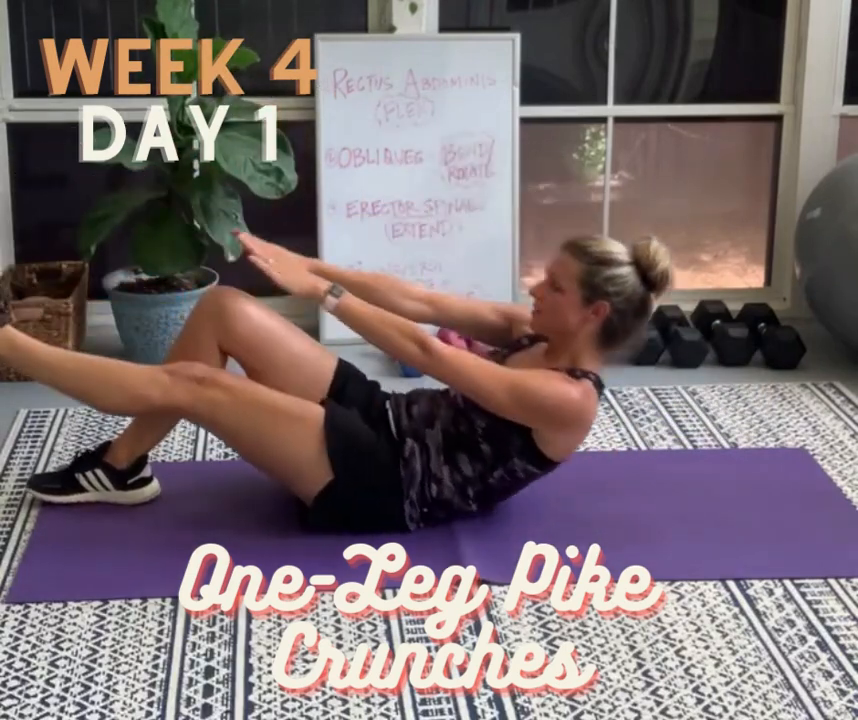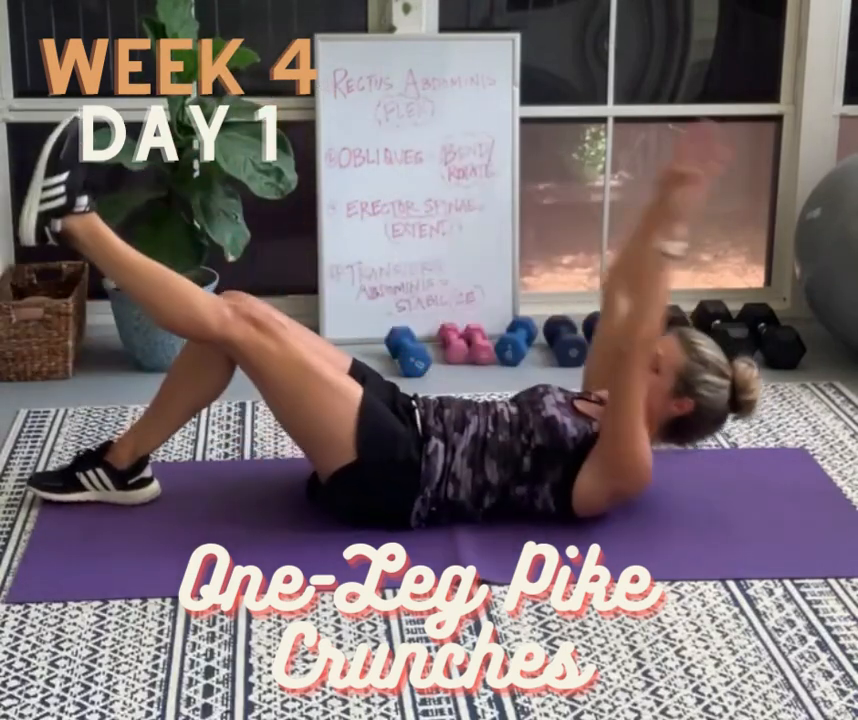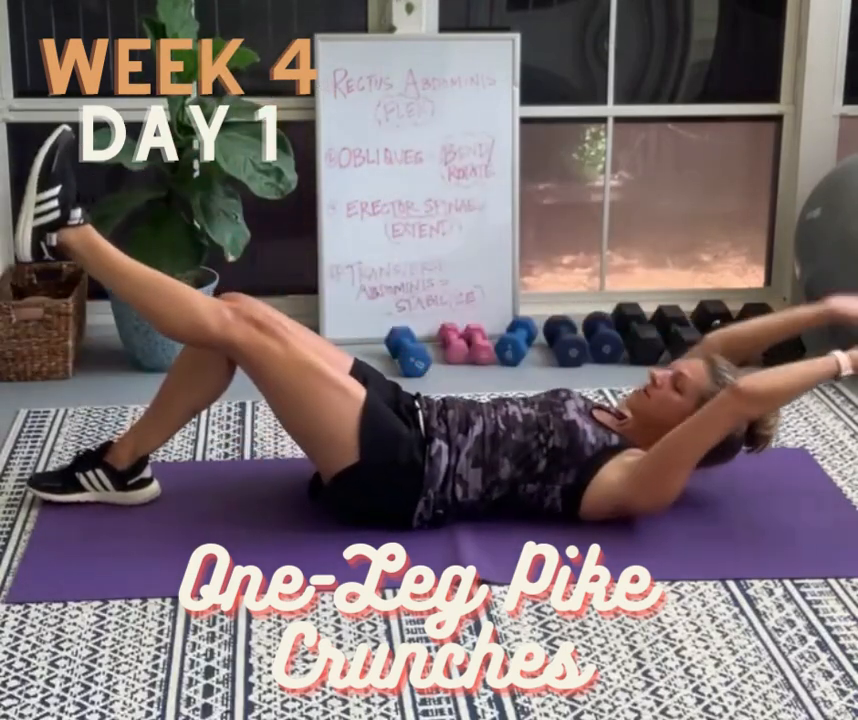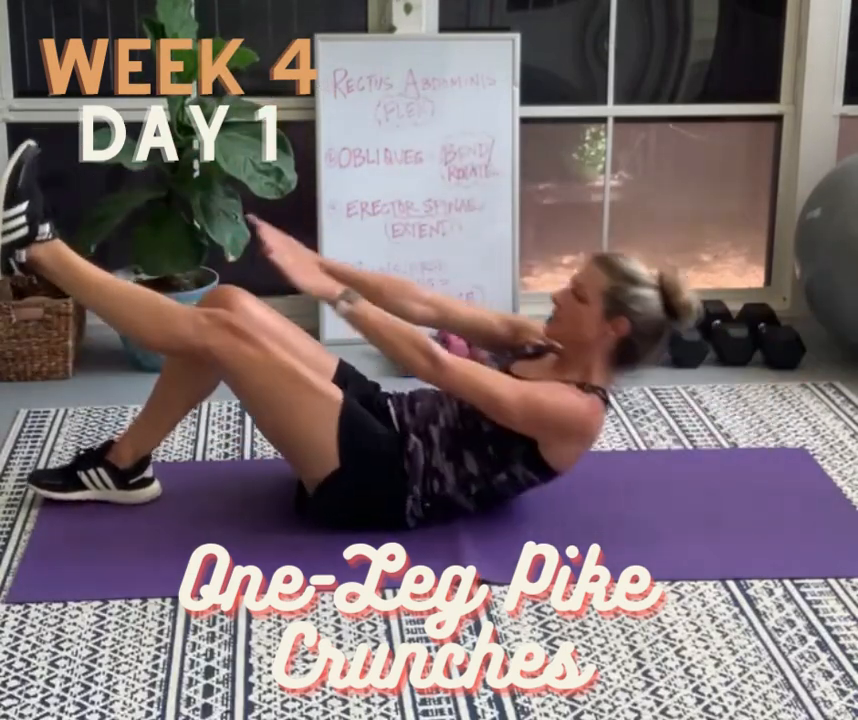
dt=0.5s
person 1, frame 1
left shoulder: (569, 401)
right shoulder: (536, 334)
left elbow: (425, 352)
right elbow: (422, 302)
left wrist: (321, 291)
right wrist: (310, 265)
left hip: (381, 484)
right hip: (380, 421)
left knee: (186, 383)
right knee: (222, 307)
right ankle: (120, 467)
person 1, frame 2
left shoulder: (626, 469)
right shoulder: (587, 415)
left elbow: (636, 357)
right elbow: (618, 307)
left wrist: (666, 243)
right wrist: (660, 209)
left hip: (389, 477)
right hip: (400, 423)
left knee: (229, 321)
right knee: (241, 309)
left ankle: (74, 218)
right ankle: (124, 467)
person 1, frame 3
left shoulder: (641, 481)
right shoulder: (618, 428)
left elbow: (740, 397)
right elbow: (715, 345)
left hip: (397, 476)
right hip: (413, 423)
left knee: (234, 328)
right knee: (236, 308)
left ankle: (71, 235)
right ankle: (121, 467)
person 1, frame 4
left shoulder: (577, 411)
right shoulder: (547, 344)
left elbow: (438, 367)
right elbow: (430, 307)
left wrist: (331, 292)
right wrist: (323, 264)
left hip: (384, 485)
right hip: (389, 425)
left knee: (216, 331)
right knee: (227, 303)
right ankle: (121, 466)
